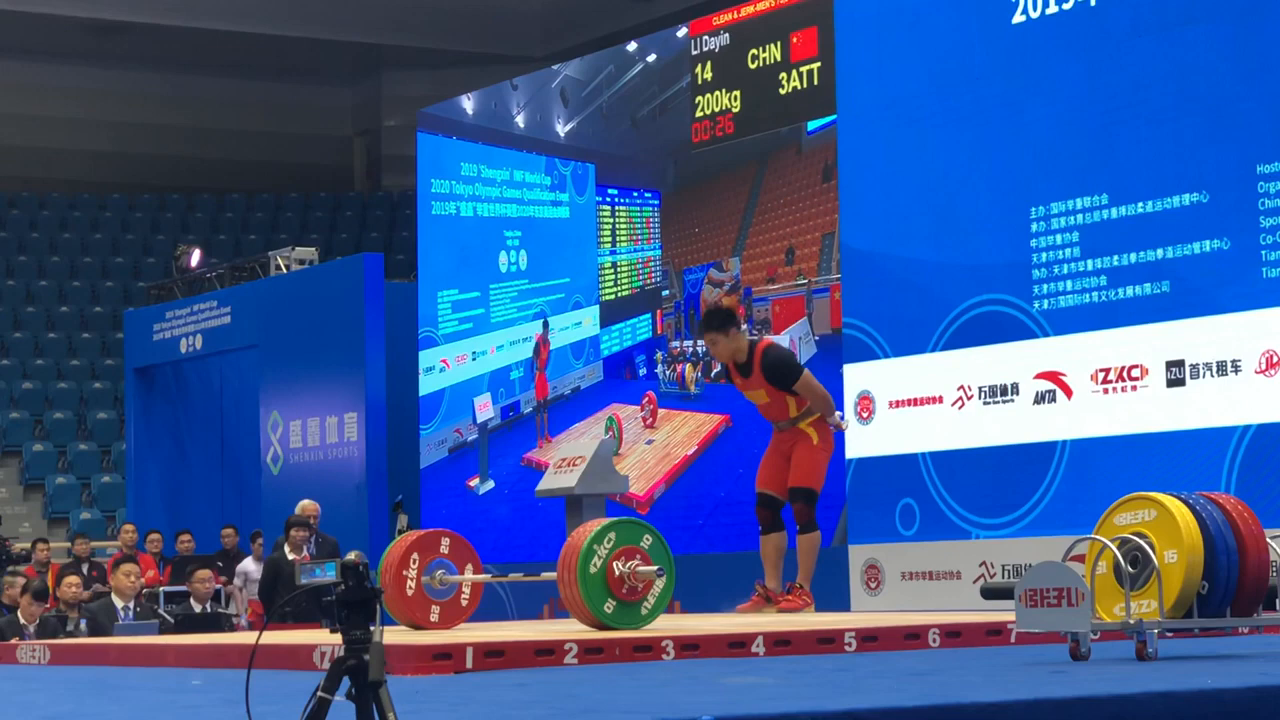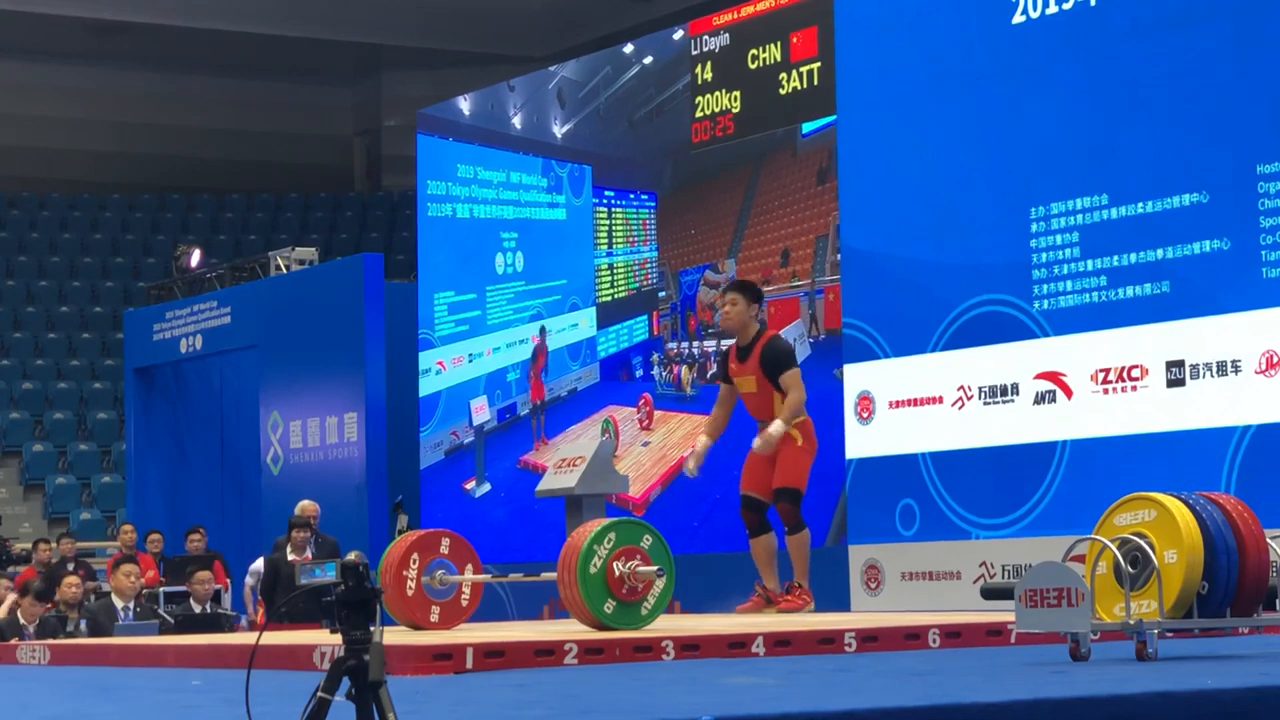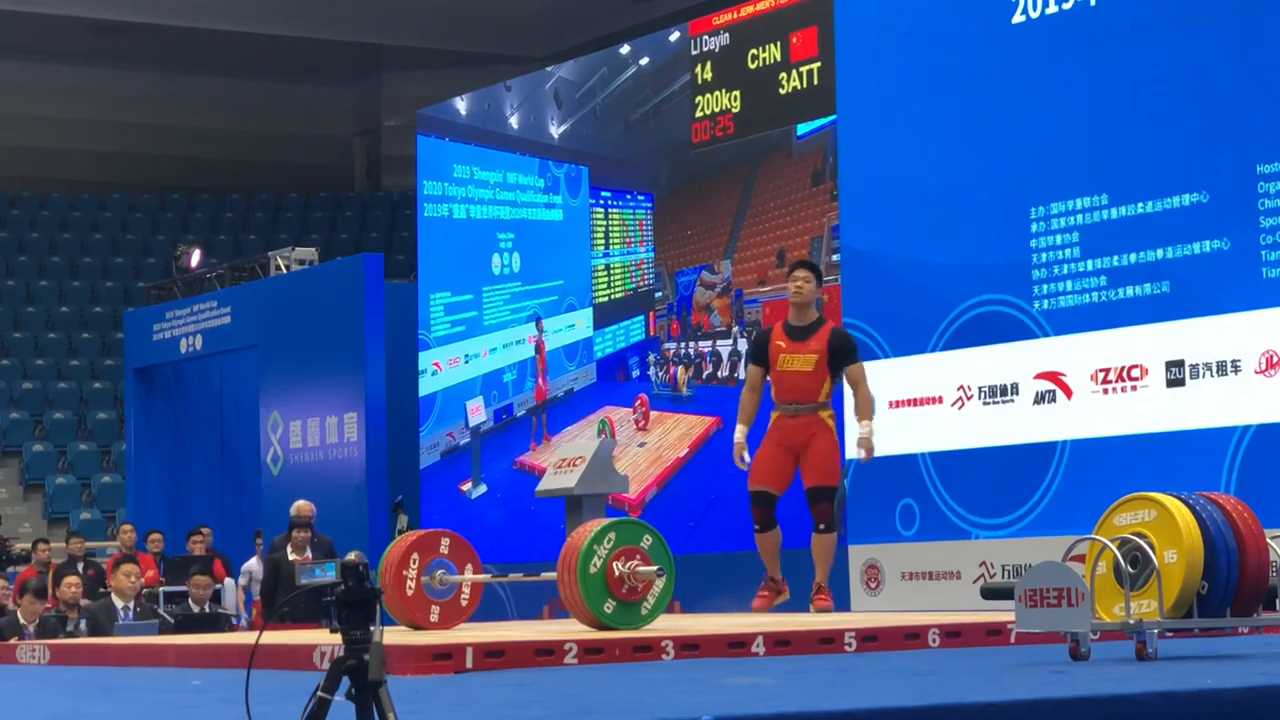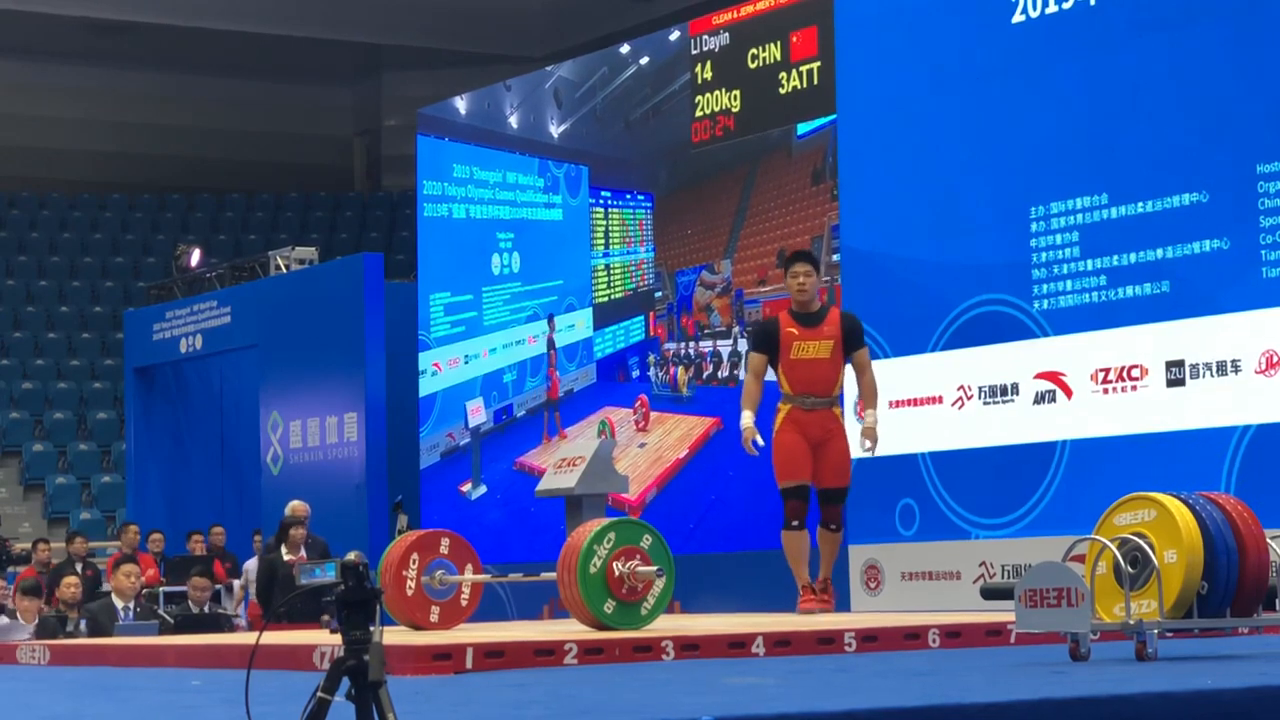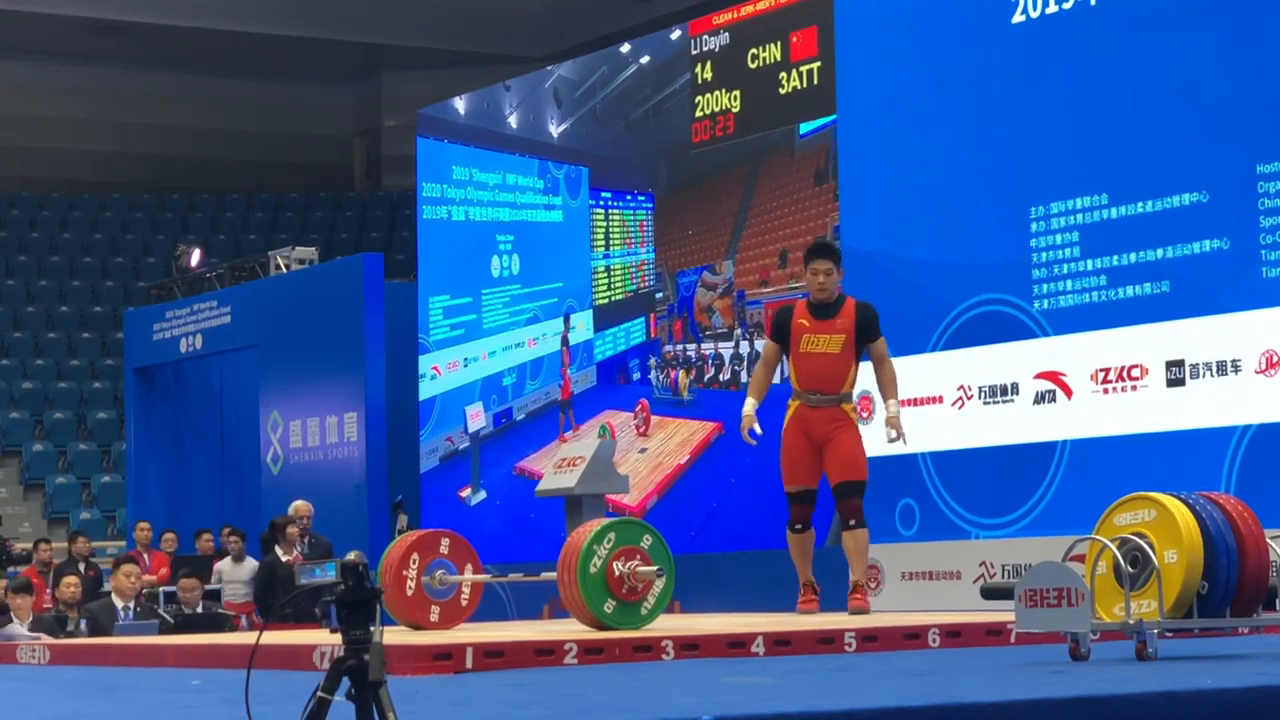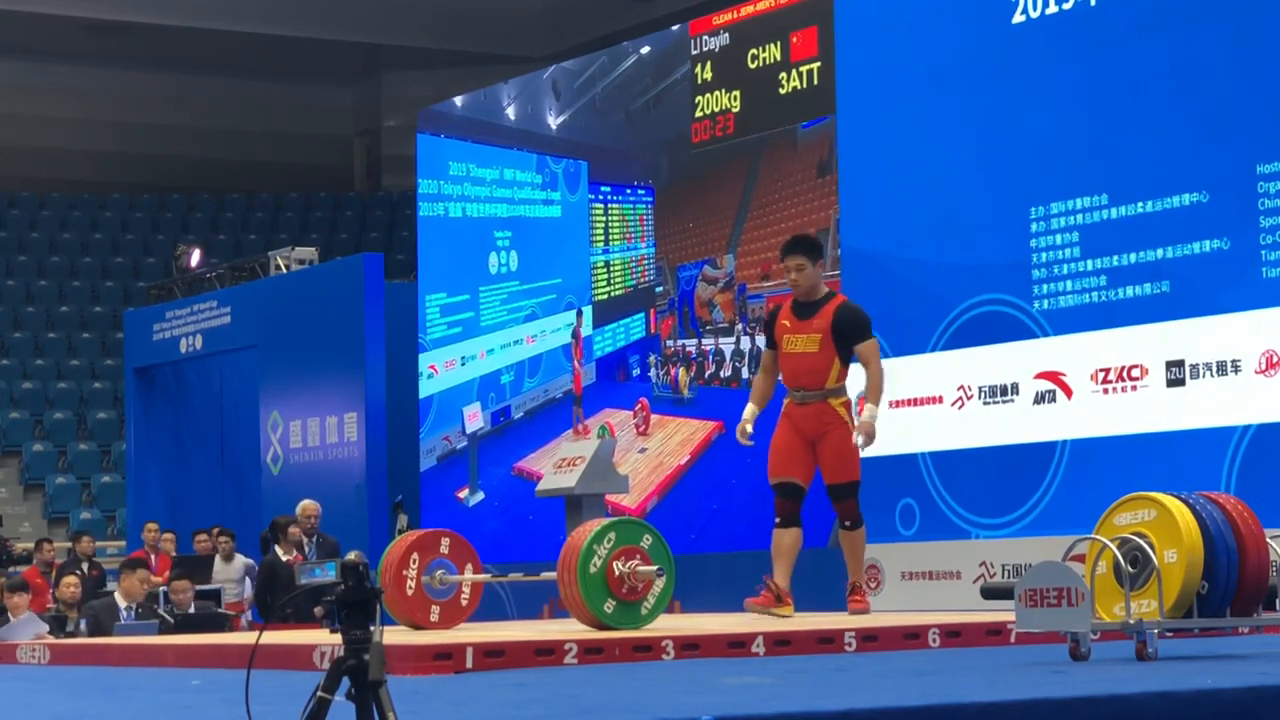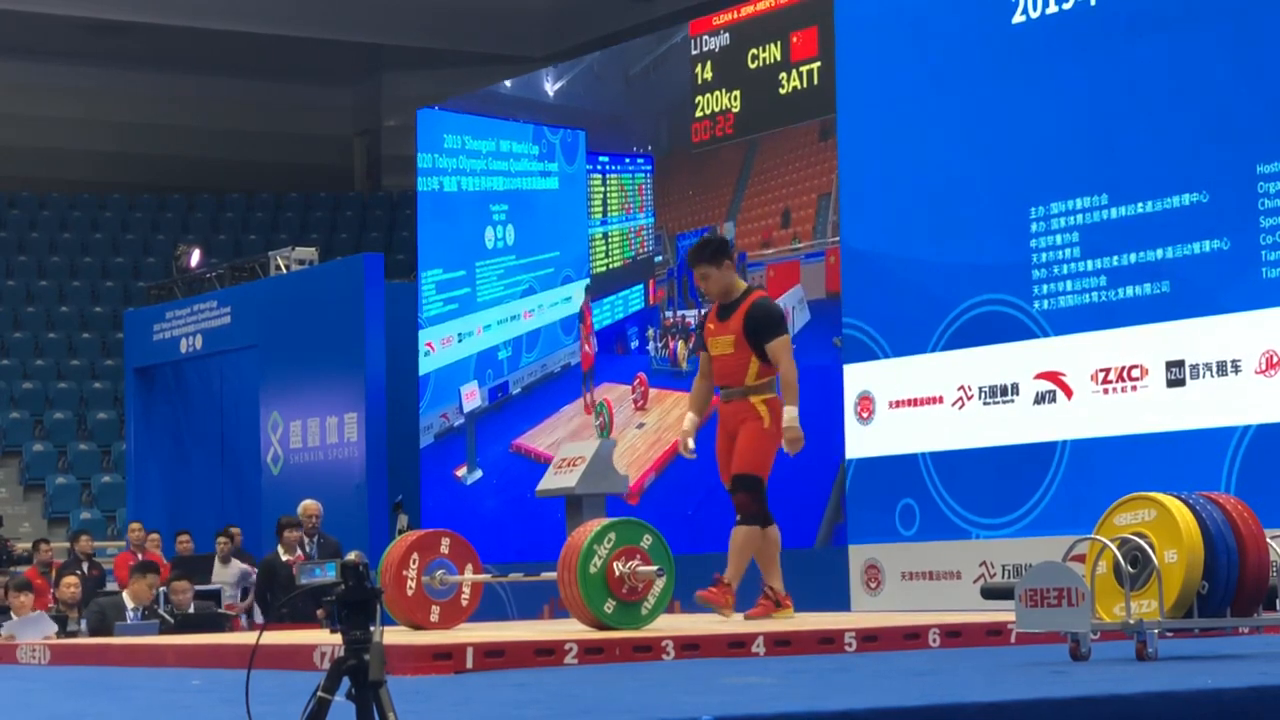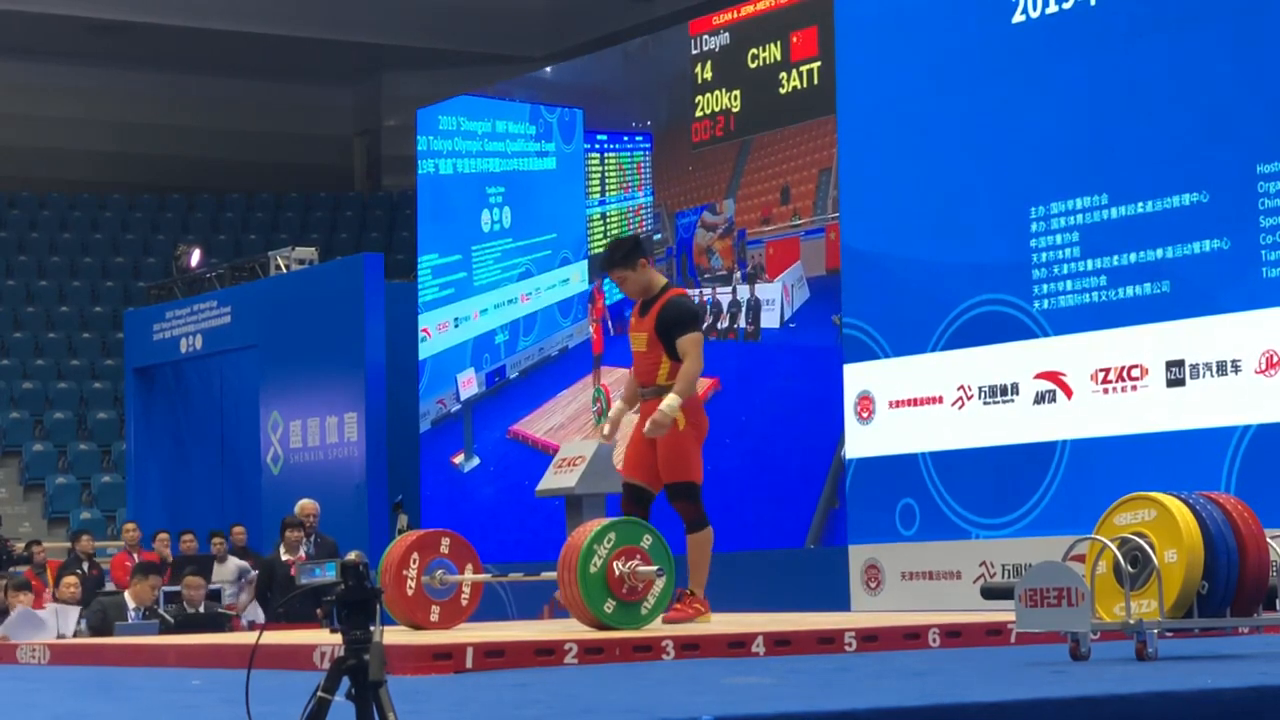
dt=0.7s
person 1, frame 1
left shoulder: (774, 358)
right shoulder: (730, 366)
left elbow: (818, 393)
left wrist: (832, 420)
left hip: (810, 432)
right hip: (781, 434)
left knee: (802, 507)
right knee: (766, 508)
left ankle: (802, 589)
right ankle: (771, 590)
person 1, frame 2
left shoulder: (775, 347)
right shoulder: (730, 356)
left elbow: (797, 394)
right elbow: (723, 405)
left wrist: (777, 430)
right wrist: (703, 444)
left hip: (793, 433)
right hip: (765, 435)
left knee: (787, 506)
right knee: (751, 511)
left ankle: (801, 589)
right ankle: (771, 591)
person 1, frame 3
left shoulder: (836, 338)
right shoulder: (766, 338)
left elbow: (859, 386)
right elbow: (752, 388)
left wrist: (865, 429)
right wrist: (740, 434)
left hip: (819, 427)
right hip: (779, 427)
left knee: (822, 509)
right knee: (761, 506)
left ankle: (820, 588)
right ankle: (773, 581)
person 1, frame 4
left shoulder: (845, 323)
right shoulder: (770, 328)
left elbow: (864, 371)
right elbow: (754, 376)
left wrist: (869, 419)
right wrist: (747, 420)
left hip: (830, 421)
right hip: (790, 422)
left knee: (833, 509)
right knee: (795, 507)
left ankle: (825, 581)
right ankle: (805, 589)
person 1, frame 5
left shoulder: (861, 314)
right shoulder: (787, 316)
left elbow: (882, 362)
right elbow: (766, 364)
left wrist: (892, 408)
right wrist: (750, 407)
left hip: (841, 418)
right hip: (800, 417)
left knee: (850, 503)
right knee: (799, 507)
left ankle: (857, 588)
right ankle: (808, 585)
person 1, frame 6
left shoulder: (845, 313)
right shoulder: (778, 315)
left elbow: (872, 364)
right elbow: (767, 370)
left wrist: (869, 413)
right wrist: (750, 412)
left hip: (832, 413)
right hip: (792, 414)
left knee: (845, 503)
right knee: (784, 503)
left ankle: (856, 587)
right ankle: (779, 592)
person 1, frame 7
left shoulder: (761, 309)
right shoulder: (710, 317)
left elbow: (786, 364)
right elbow: (704, 376)
left wrist: (790, 417)
right wrist: (691, 421)
left hip: (759, 411)
right hip: (728, 414)
left knee: (745, 499)
right knee: (754, 506)
left ankle: (725, 589)
right ankle: (777, 595)
person 1, frame 8
left shoulder: (678, 306)
right shoulder: (640, 309)
left elbow: (693, 363)
left wrist: (669, 407)
right wrist: (619, 410)
left hip: (677, 415)
right hip: (650, 413)
left knee: (687, 504)
right knee: (632, 503)
left ankle: (696, 597)
